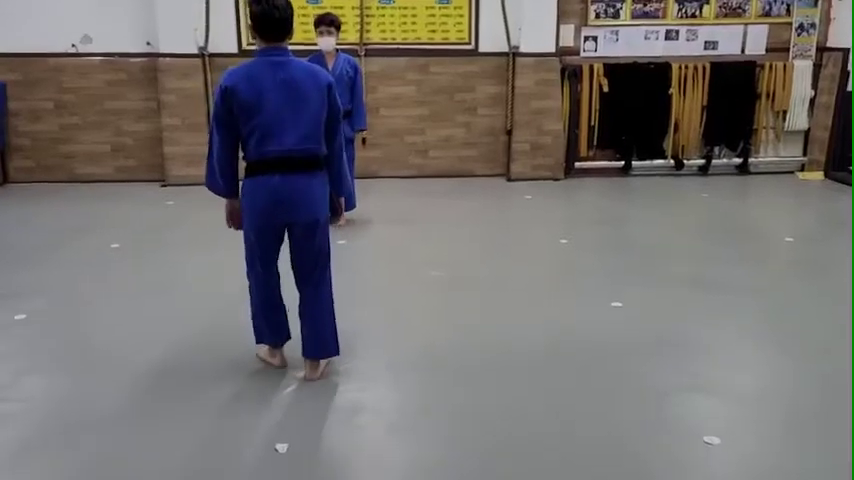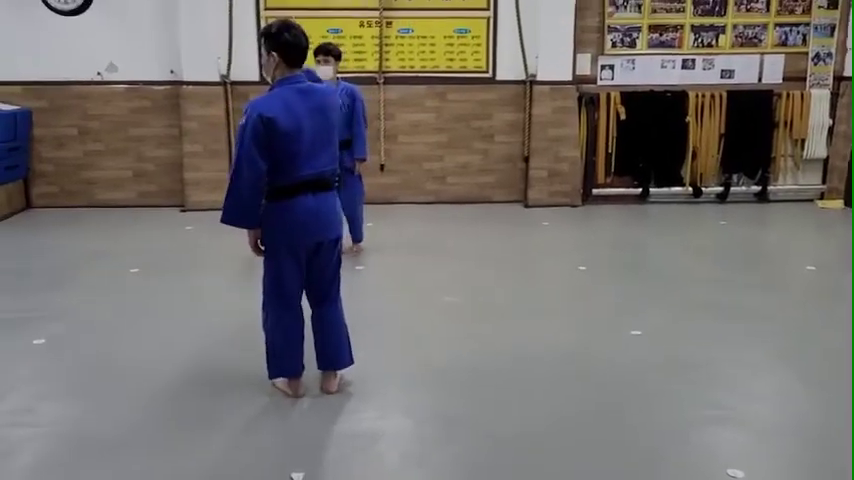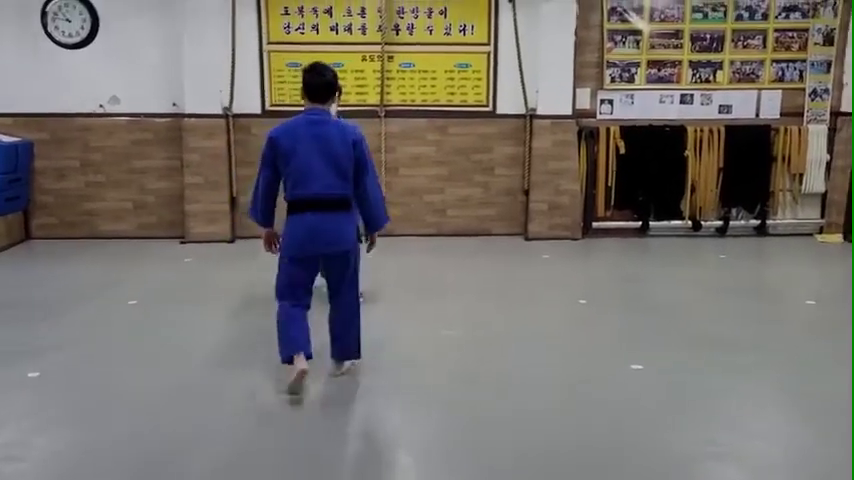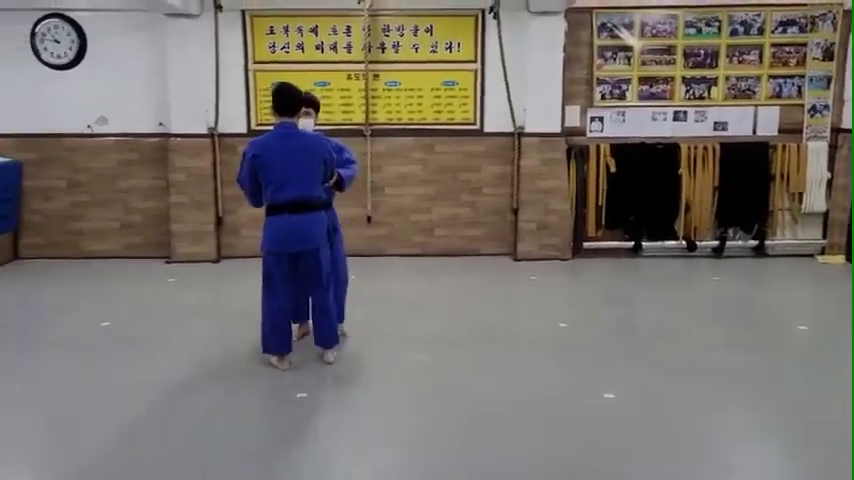
dt=1s
person 1, frame 1
left shoulder: (233, 81)
right shoulder: (320, 78)
left elbow: (223, 145)
right elbow: (335, 141)
left wrist: (230, 195)
right wrist: (338, 192)
left hip: (261, 189)
right hip: (309, 186)
left knee: (262, 271)
right knee: (313, 277)
left ankle: (273, 345)
right ankle: (315, 358)
person 1, frame 2
left shoulder: (262, 109)
right shoulder: (327, 97)
left elbow: (250, 173)
left wrist: (251, 224)
left hip: (286, 214)
right hip: (326, 208)
left knee: (282, 298)
right knee: (326, 294)
left ankle: (290, 376)
right ankle: (331, 372)
person 1, frame 3
left shoulder: (280, 135)
right shoulder: (351, 135)
left elbow: (267, 184)
right elbow: (366, 185)
left wrist: (266, 225)
right wrist: (372, 227)
left hip: (300, 226)
right hip: (341, 224)
left knee: (292, 297)
right knee: (344, 294)
left ankle: (298, 358)
right ankle: (342, 358)
person 1, frame 4
left shoulder: (256, 148)
right shoulder: (320, 143)
left elbow: (251, 193)
left hip: (278, 226)
right hip: (314, 223)
left knee: (276, 292)
right knee: (321, 288)
left ankle: (279, 353)
right ankle: (328, 347)
person 2, frame 1
left shoulder: (350, 64)
right shoulder: (310, 64)
left elbow: (357, 97)
left wrist: (358, 126)
left hip: (343, 125)
left knee: (344, 168)
left ankle: (340, 210)
person 2, frame 2
left shoulder: (351, 92)
left elbow: (359, 127)
left wrist: (359, 157)
left hip: (345, 156)
left knee: (352, 201)
left ankle: (356, 240)
person 2, frame 3
left shoulder: (351, 130)
right shoulder: (310, 130)
left elbow: (364, 164)
right elbow: (302, 165)
left wrist: (368, 193)
right wrist: (301, 195)
left hip: (346, 194)
right hip: (320, 195)
left knee: (349, 239)
right knee: (323, 239)
left ankle: (348, 284)
right ankle: (331, 277)
person 2, frame 4
left shoulder: (330, 147)
left elbow: (349, 167)
left wrist: (338, 176)
left hip: (325, 219)
left knee: (336, 269)
left ankle: (336, 321)
right ankle: (302, 321)
